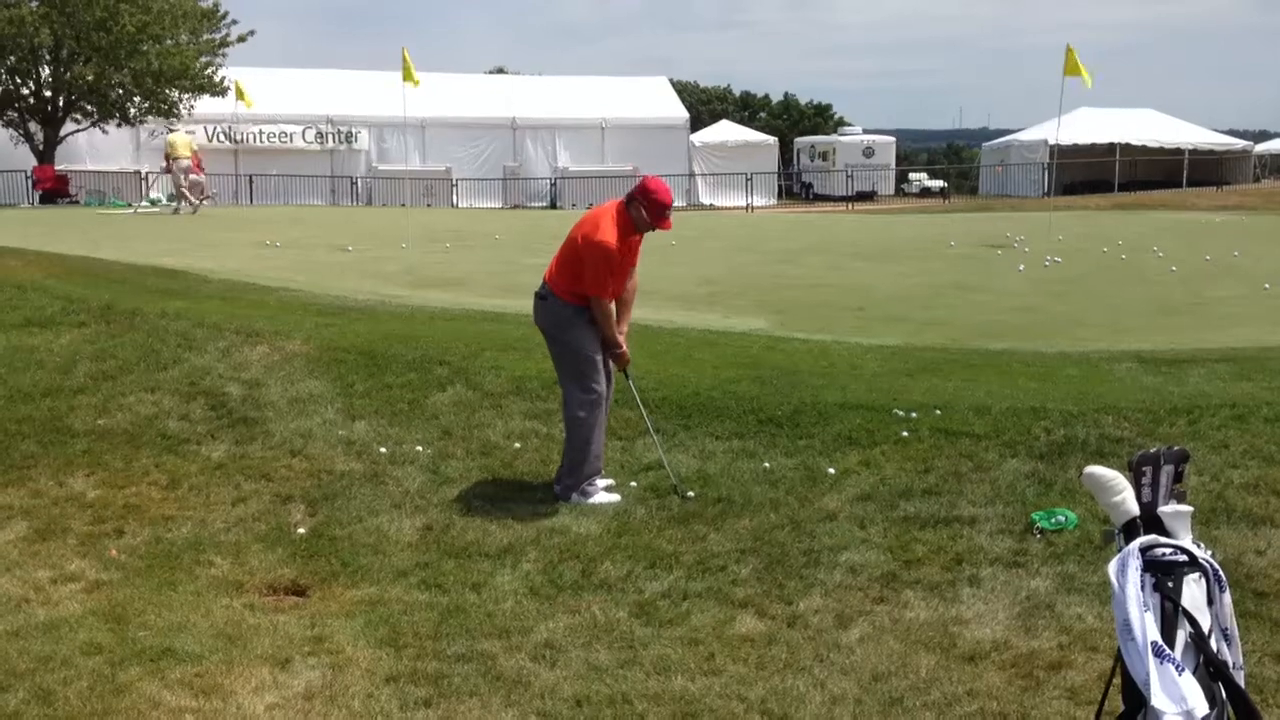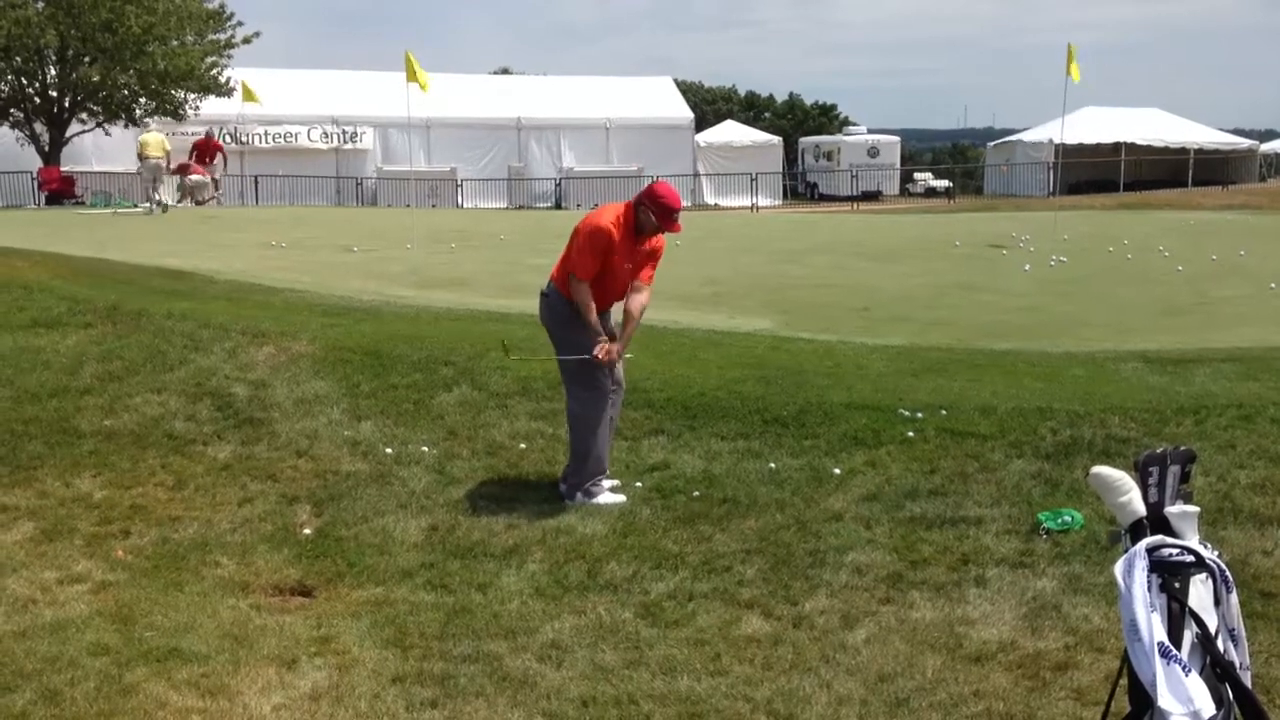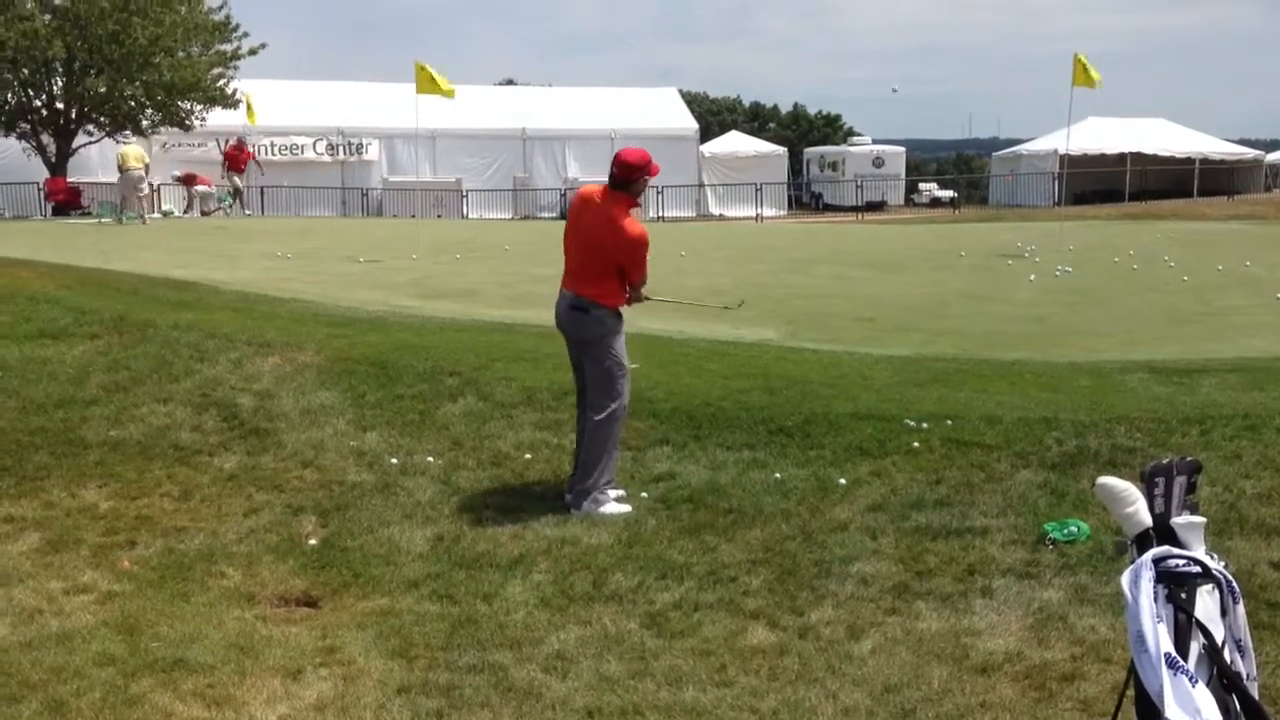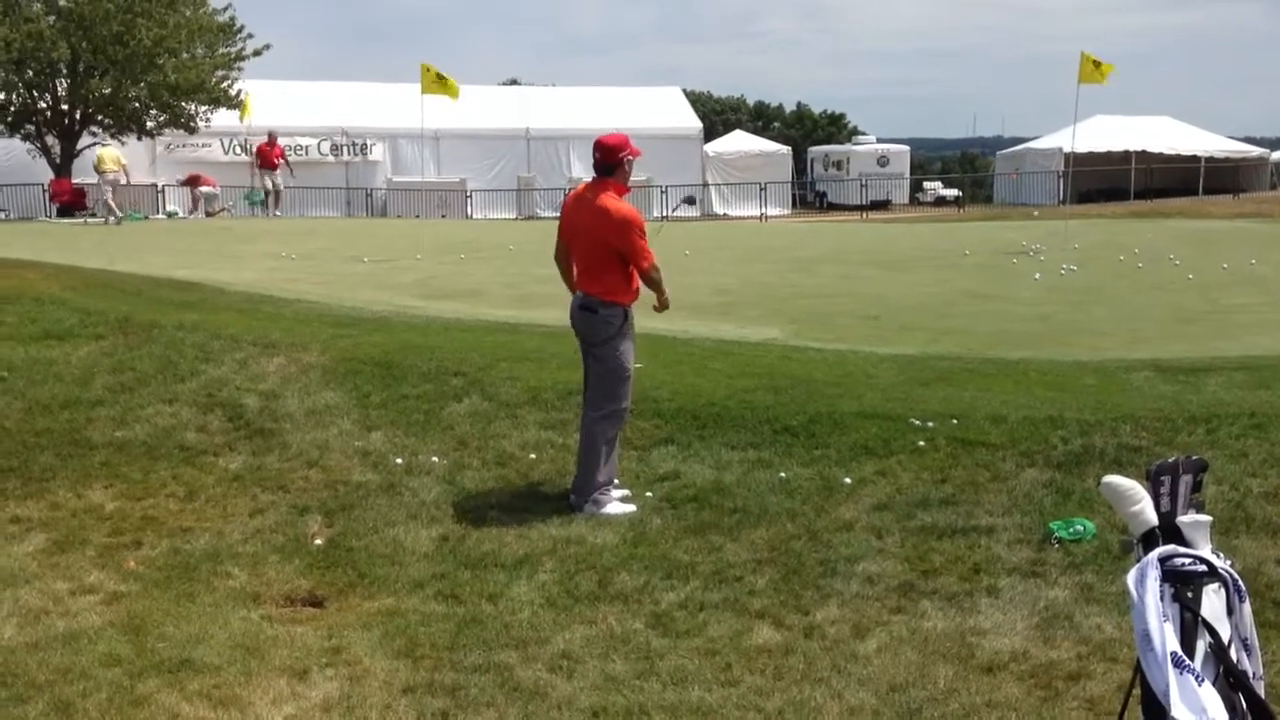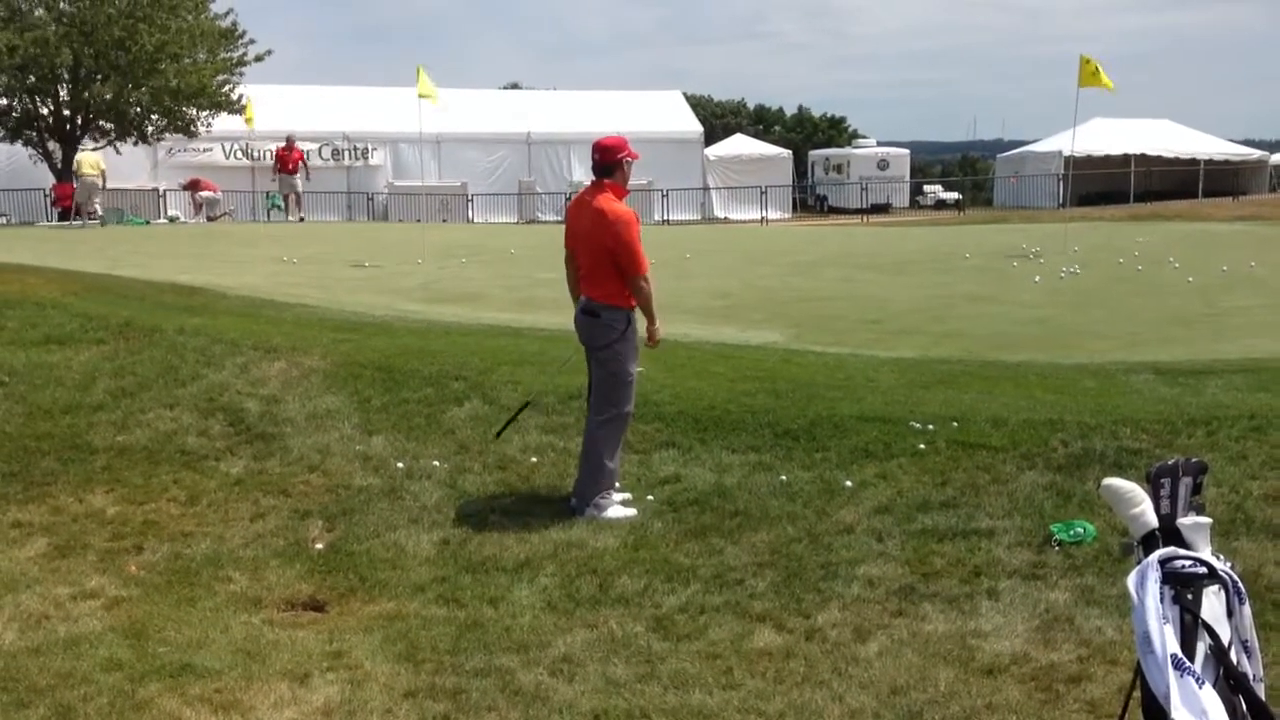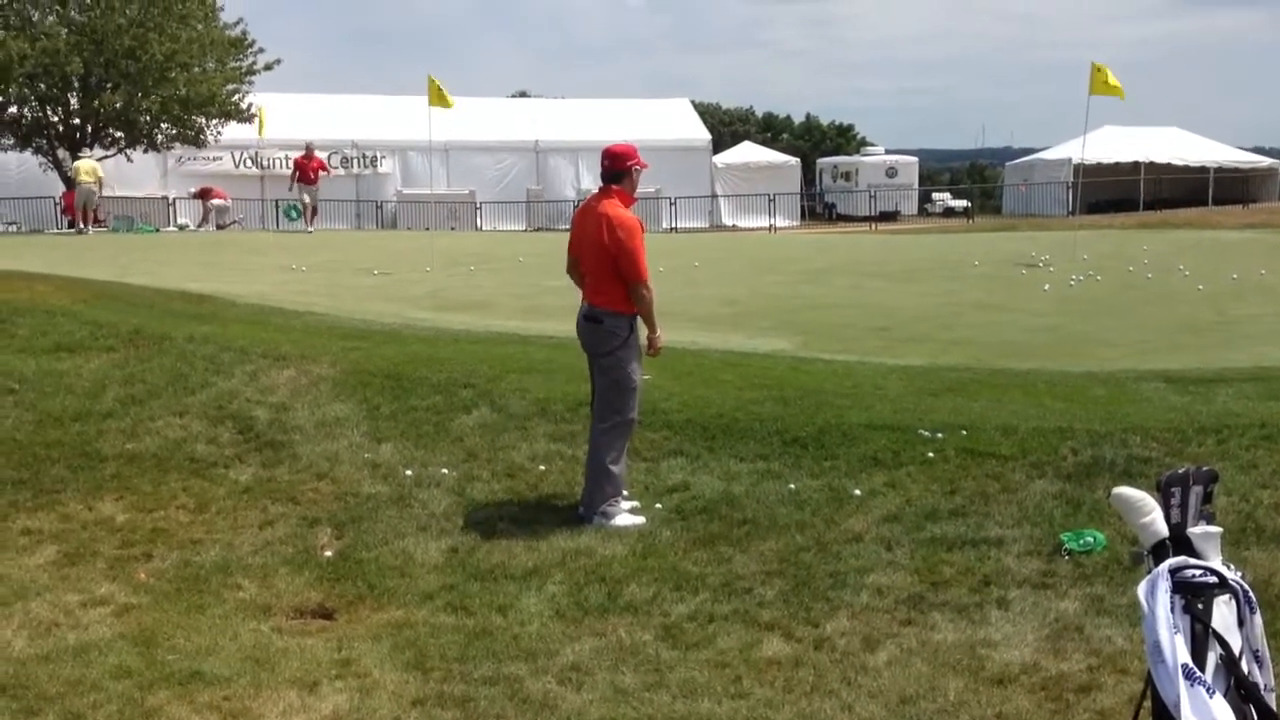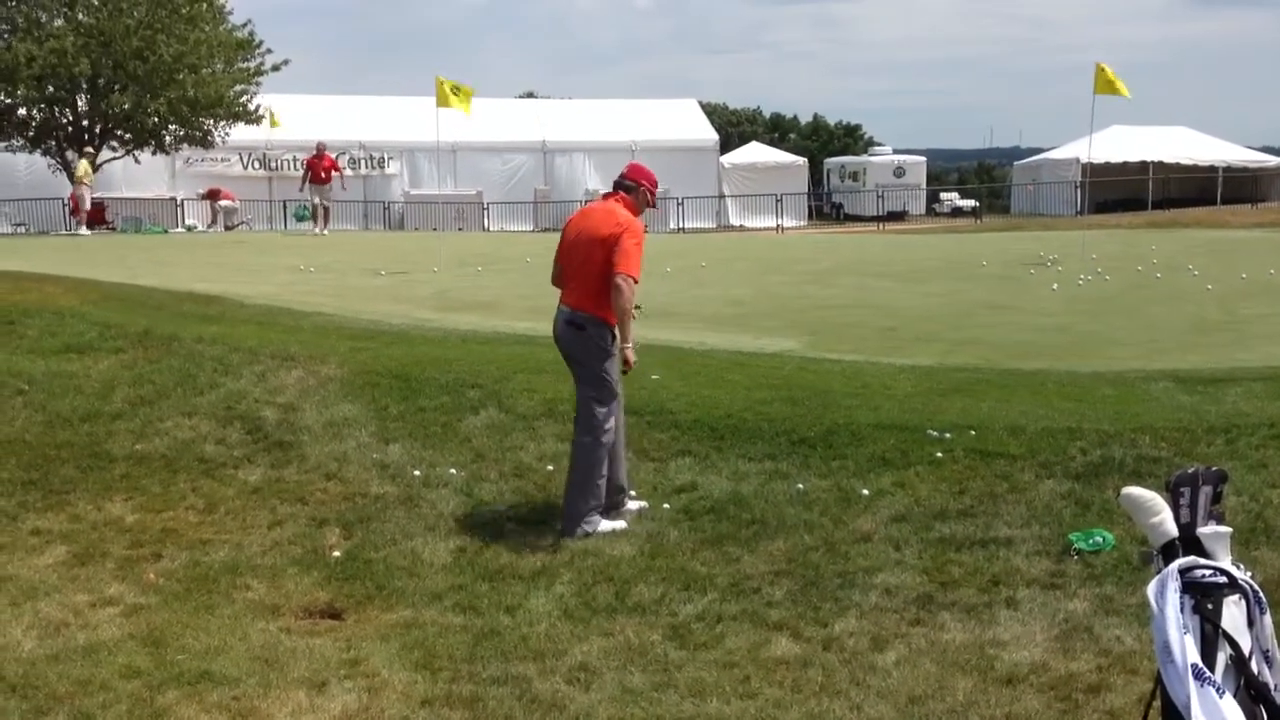
dt=0.7s
person 1, frame 1
left shoulder: (633, 223)
right shoulder: (603, 238)
left elbow: (628, 277)
right elbow: (600, 300)
left wrist: (622, 332)
right wrist: (615, 345)
left hip: (583, 307)
right hip: (562, 309)
left knee: (600, 387)
right knee: (588, 393)
left ankle: (582, 472)
right ankle: (576, 485)
person 1, frame 2
left shoulder: (654, 242)
right shoulder: (602, 227)
left elbow: (639, 293)
right elbow: (579, 284)
left wrist: (618, 342)
right wrist: (601, 336)
left hip: (596, 307)
right hip: (566, 307)
left knee: (612, 388)
right knee: (593, 393)
left ankle: (583, 473)
right ankle: (582, 485)
person 1, frame 3
left shoulder: (583, 197)
right shoulder: (632, 233)
right elbow: (637, 283)
right wrist: (634, 294)
left hip: (568, 305)
right hip: (596, 317)
left knee: (592, 401)
right knee: (611, 404)
left ankle: (586, 481)
right ankle: (587, 495)
person 1, frame 4
left shoulder: (575, 199)
right shoulder: (623, 214)
left elbow: (561, 254)
right elbow: (648, 269)
right wrist: (662, 296)
left hip: (583, 306)
right hip: (609, 315)
left knee: (598, 401)
right knee: (609, 406)
left ankle: (596, 481)
right ankle: (590, 496)
person 1, frame 5
left shoulder: (578, 204)
right shoulder: (619, 214)
left elbow: (571, 262)
right elbow: (639, 278)
right wrist: (652, 322)
left hip: (589, 312)
right hip: (613, 318)
left knee: (603, 405)
right knee: (613, 410)
left ankle: (598, 485)
right ankle: (592, 499)
person 1, frame 6
left shoulder: (586, 210)
right shoulder: (623, 220)
left elbow: (573, 268)
right elbow: (640, 287)
right wrist: (654, 331)
left hip: (590, 316)
right hip: (614, 324)
left knee: (607, 413)
right knee: (617, 417)
left ankle: (604, 494)
right ankle: (600, 507)
person 1, frame 7
left shoulder: (580, 216)
right shoulder: (628, 224)
left elbow: (557, 277)
right elbow: (622, 284)
right wrist: (626, 343)
left hip: (566, 320)
right hip: (592, 329)
left knee: (606, 411)
right knee: (596, 423)
left ankle: (612, 498)
right ankle: (580, 517)
